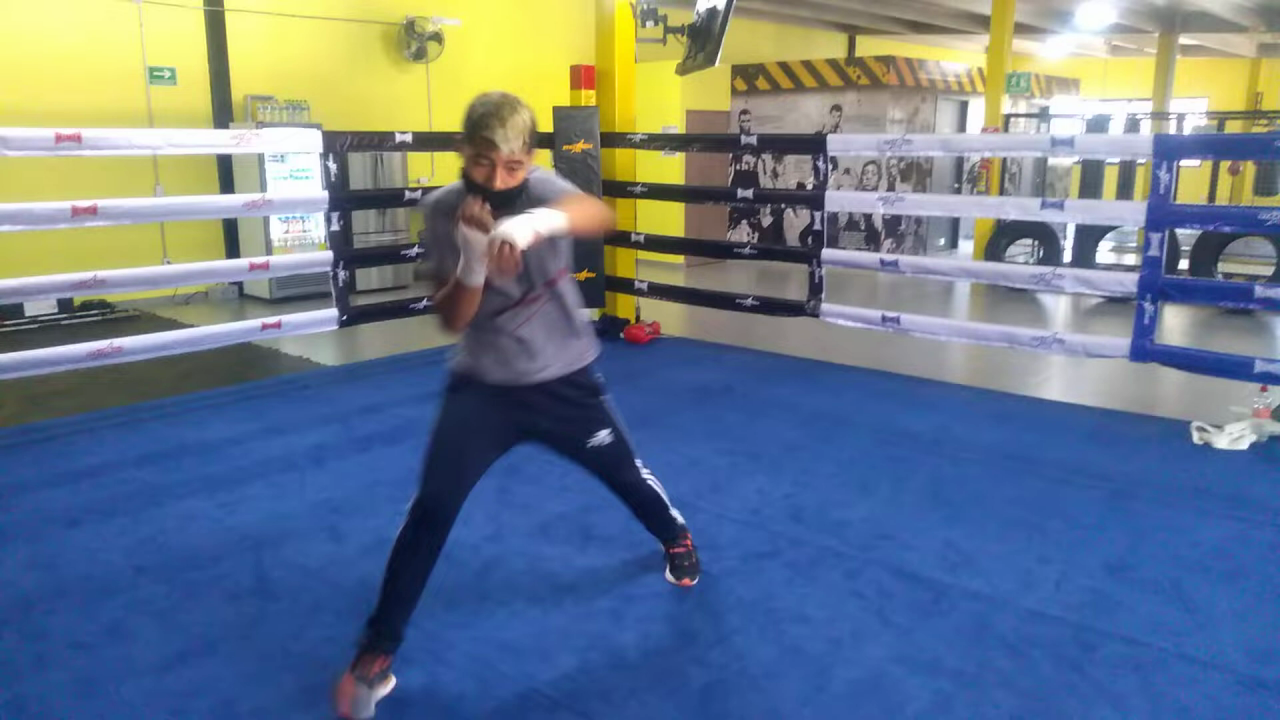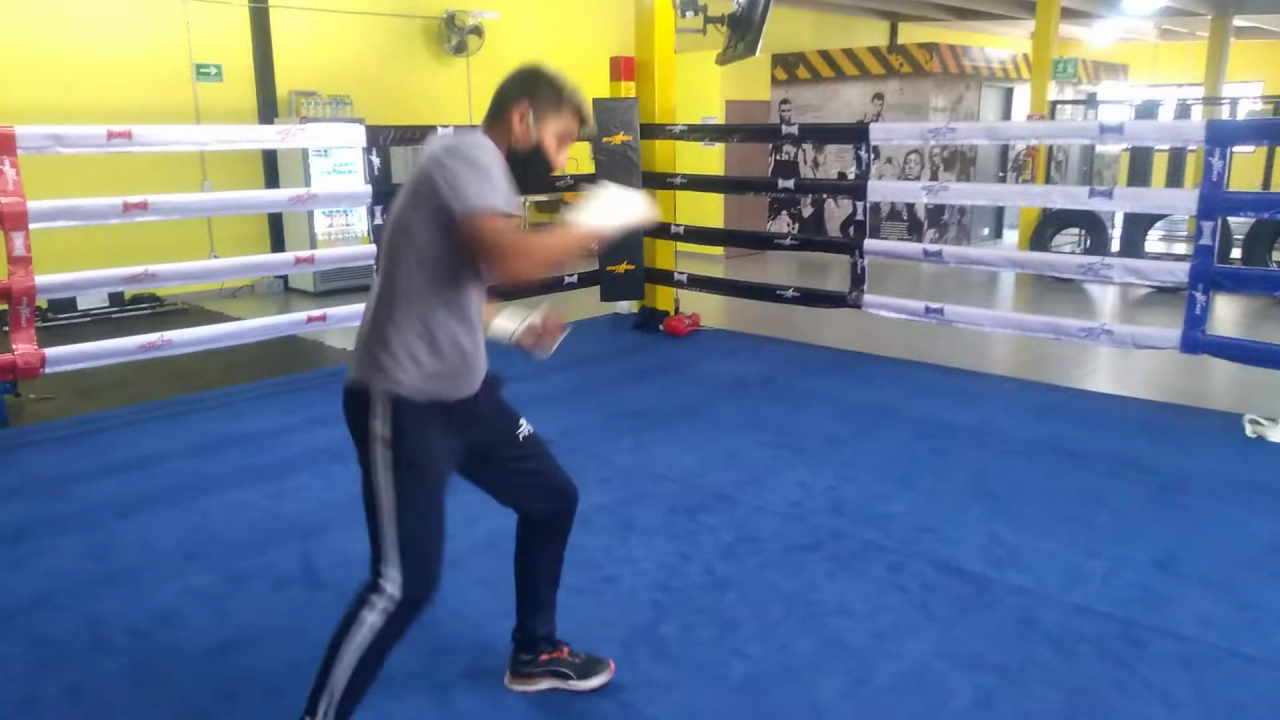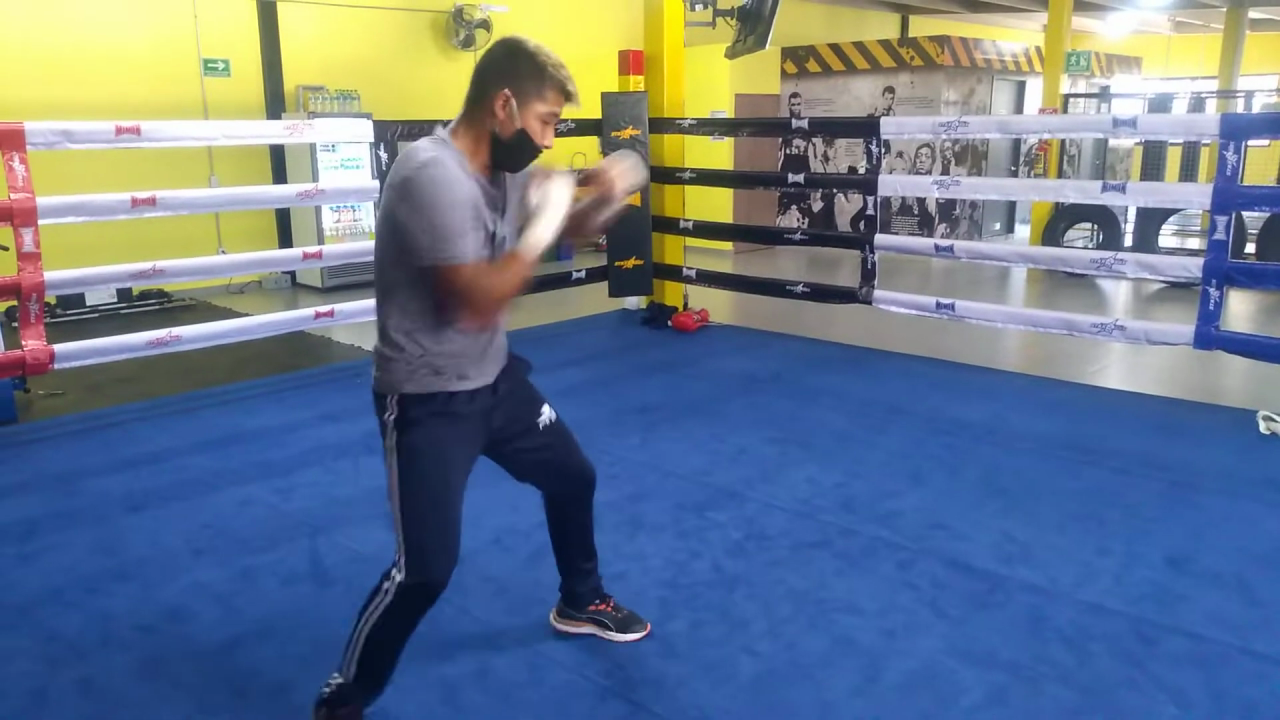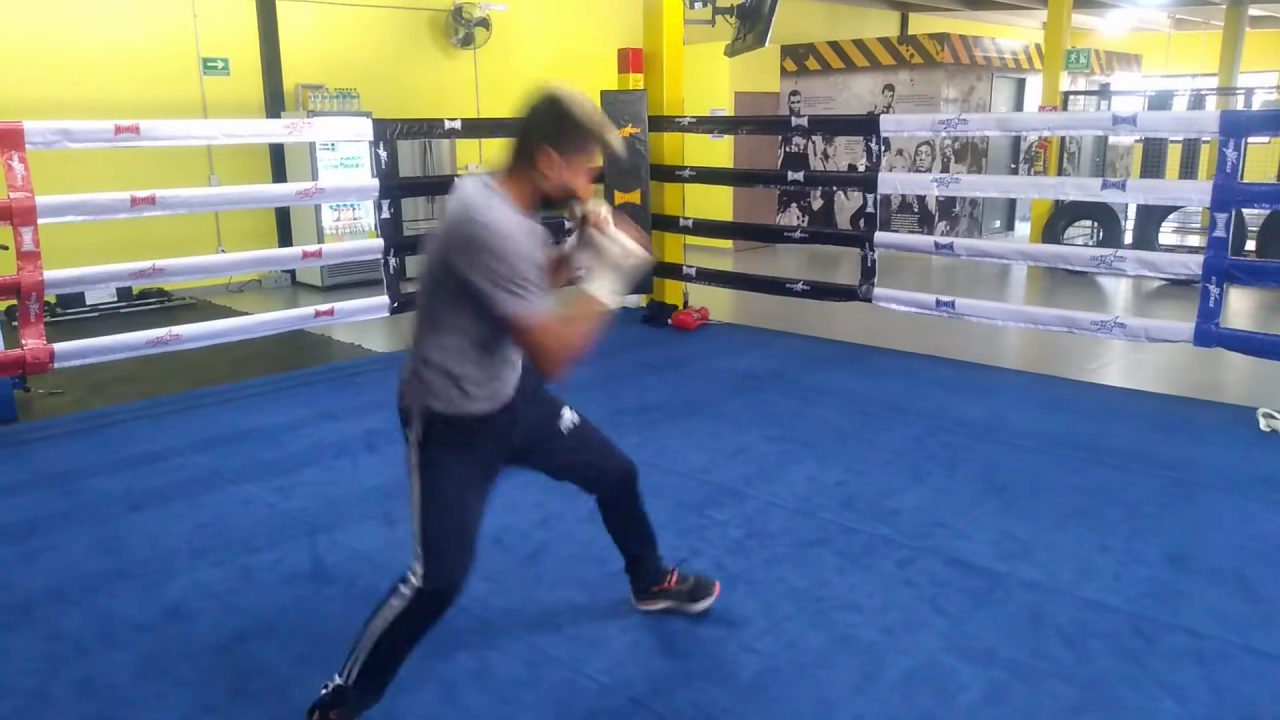
dt=0.5s
person 1, frame 1
left shoulder: (543, 188)
right shoulder: (441, 210)
left elbow: (597, 215)
right elbow: (455, 319)
left wrist: (528, 228)
right wrist: (471, 265)
left hip: (562, 378)
right hip: (482, 382)
left knee: (625, 474)
right knee: (432, 508)
left ankle: (675, 535)
right ankle: (375, 656)
person 1, frame 2
left shoulder: (482, 169)
right shoulder: (467, 156)
right elbow: (513, 259)
left wrist: (509, 326)
right wrist: (600, 219)
left hip: (464, 393)
right hip: (411, 404)
left knee: (553, 499)
right knee: (405, 582)
left ankle: (535, 652)
person 1, frame 3
left shoulder: (496, 168)
right shoulder: (432, 174)
right elbow: (483, 301)
left wrist: (602, 198)
right wrist: (545, 228)
left hip: (489, 377)
right hip: (426, 399)
left knee: (573, 476)
right knee: (426, 568)
left ankle: (581, 599)
person 1, frame 4
left shoulder: (522, 202)
right shoulder: (486, 223)
left elbow: (537, 284)
right elbow: (553, 353)
left wrist: (588, 247)
right wrist: (607, 278)
left hip: (509, 393)
right hip: (451, 418)
left knee: (615, 474)
right knee: (439, 578)
left ankle: (651, 582)
